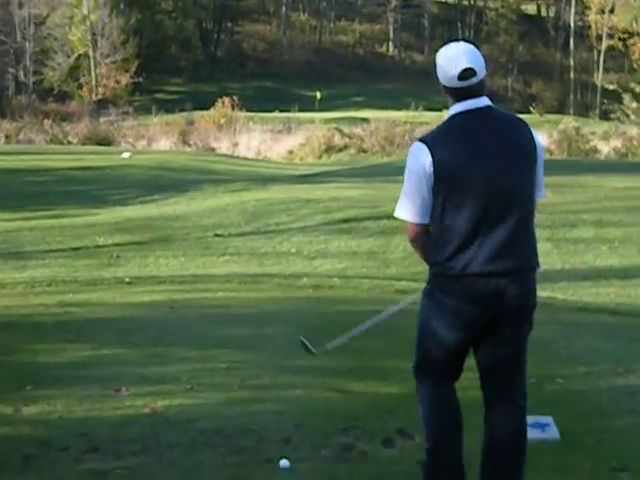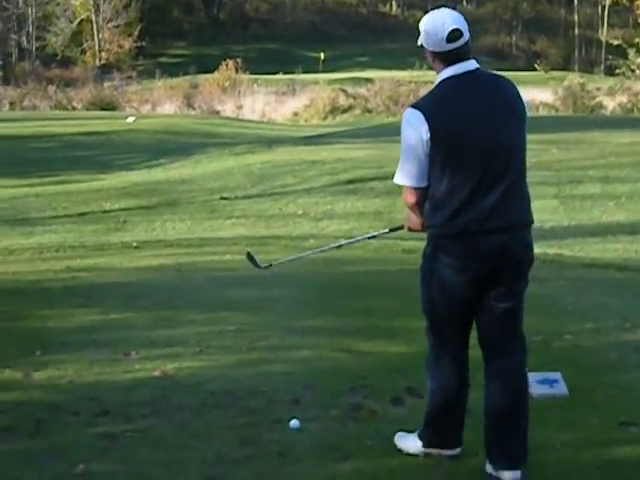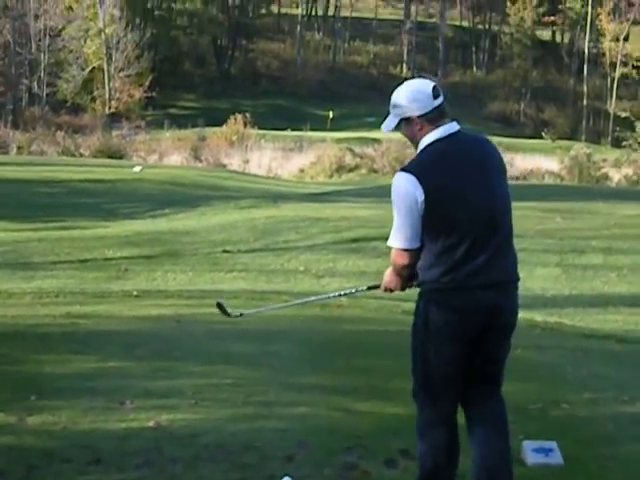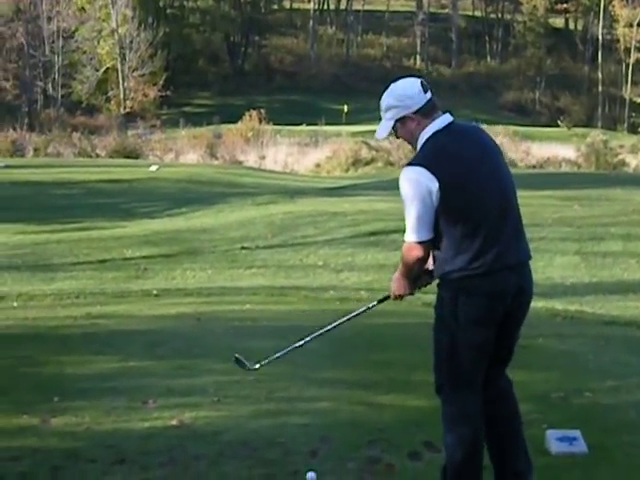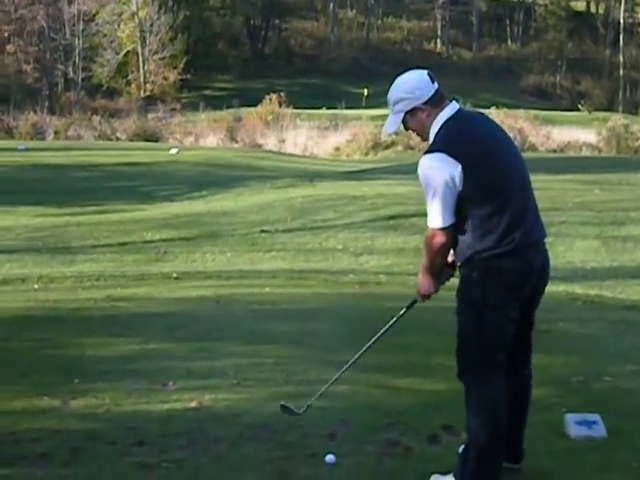
dt=0.2s
person 1, frame 1
left shoulder: (428, 148)
right shoulder: (524, 134)
left elbow: (416, 230)
left hip: (455, 287)
right hip: (517, 282)
left knee: (435, 380)
right knee: (506, 391)
person 1, frame 2
left shoulder: (421, 113)
right shoulder: (510, 93)
left elbow: (414, 193)
left wrist: (423, 217)
left hip: (455, 245)
right hip: (513, 238)
left knee: (447, 344)
right knee: (506, 347)
left ankle: (441, 437)
person 1, frame 3
left shoulder: (412, 176)
right shoulder: (487, 150)
left elbow: (404, 254)
left wrist: (395, 275)
left hip: (448, 302)
right hip: (501, 295)
left knee: (436, 401)
right knee: (484, 395)
person 1, frame 4
left shoulder: (419, 170)
right shoulder: (478, 137)
left elbow: (415, 248)
left wrist: (403, 278)
right wrist: (438, 258)
left hip: (470, 289)
right hip: (516, 277)
left knee: (460, 389)
right knee: (493, 378)
person 1, frame 5
left shoulder: (437, 158)
right shoulder: (481, 123)
left elbow: (438, 233)
left wrist: (428, 274)
right wrist: (459, 251)
left hip: (494, 269)
right hip: (532, 257)
left knee: (482, 372)
right knee: (513, 361)
